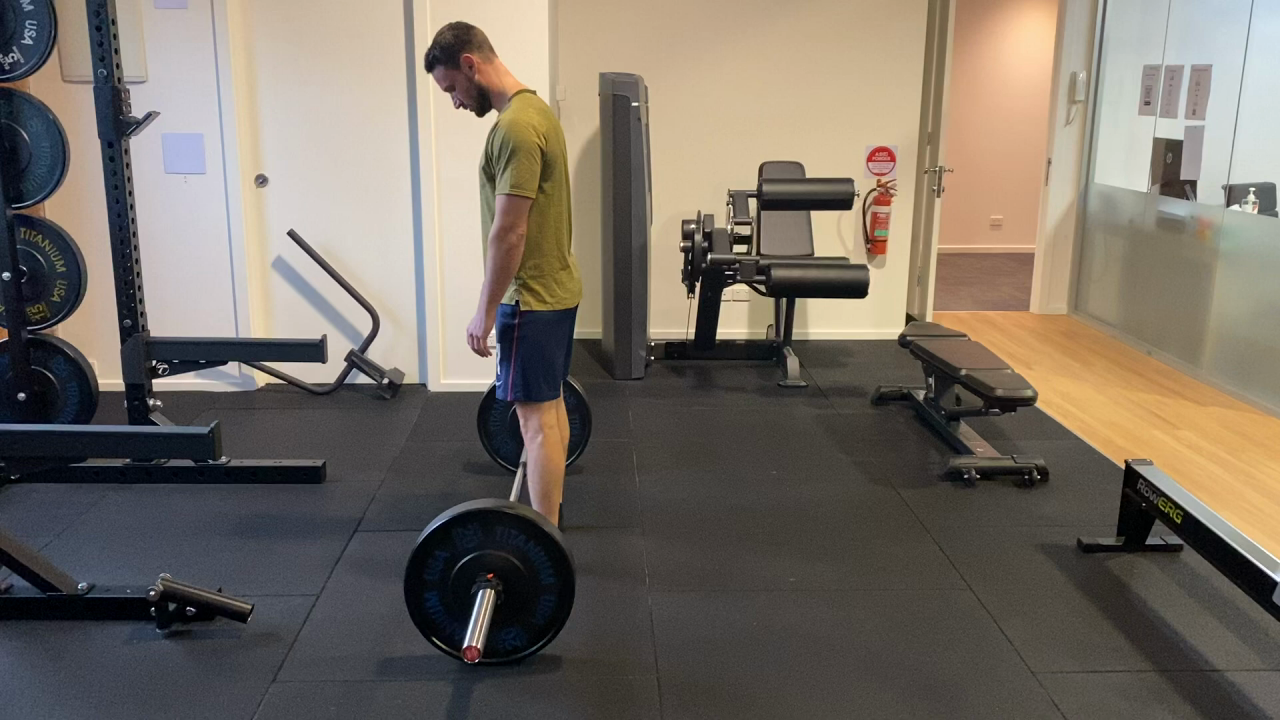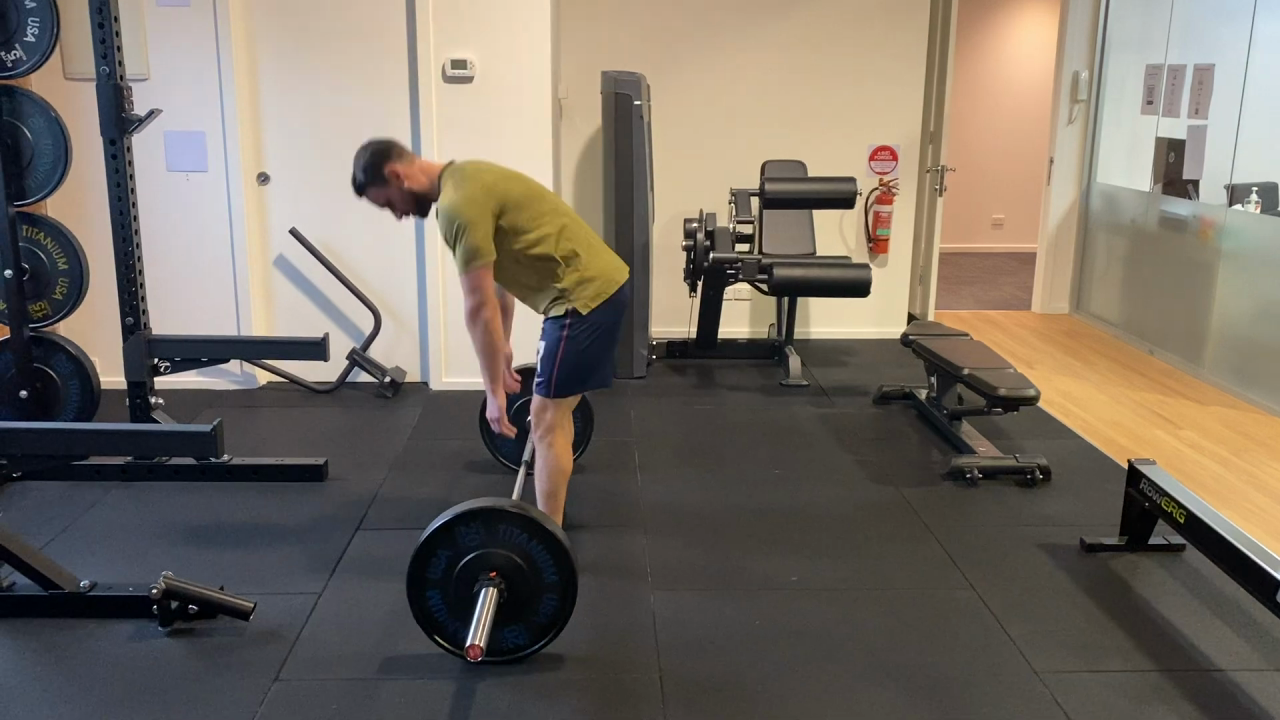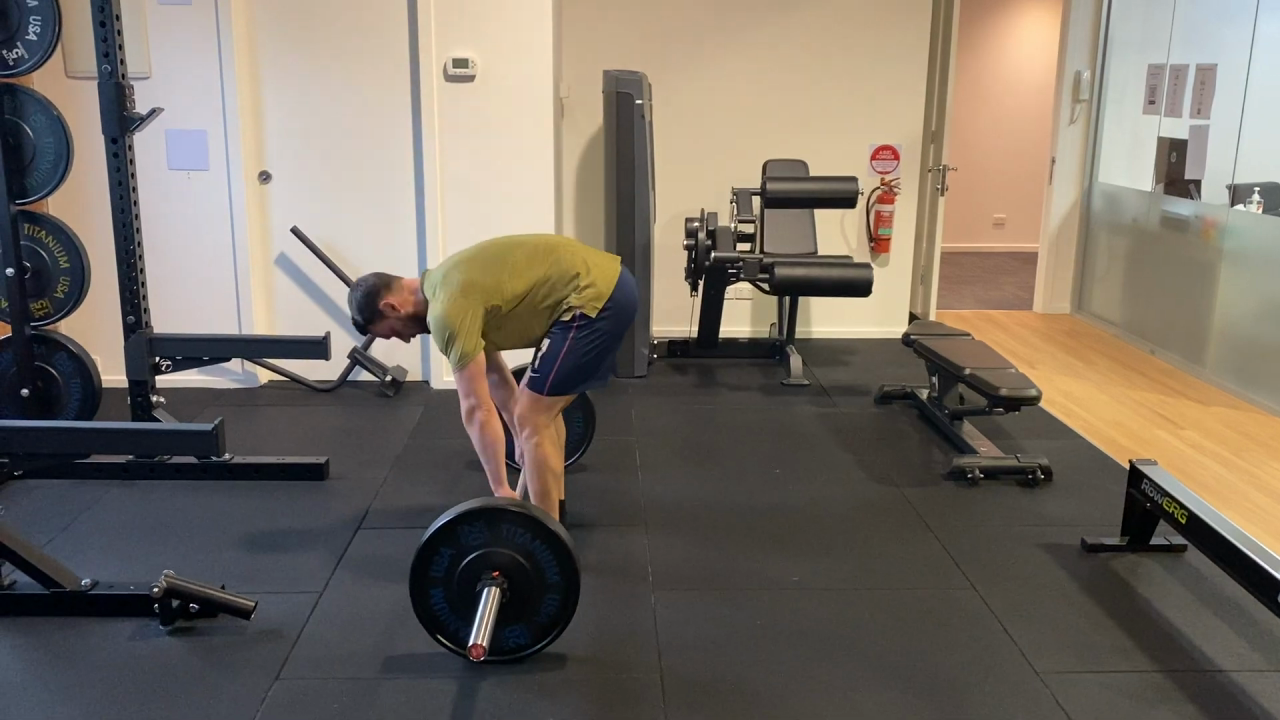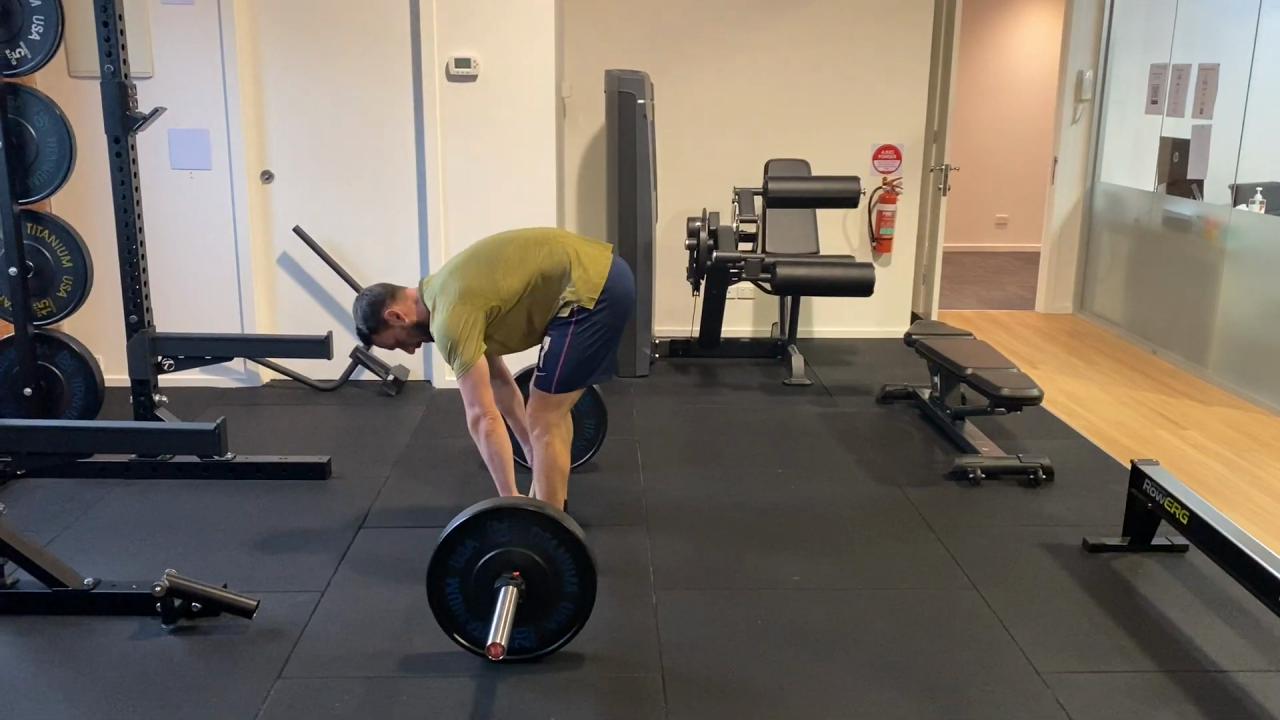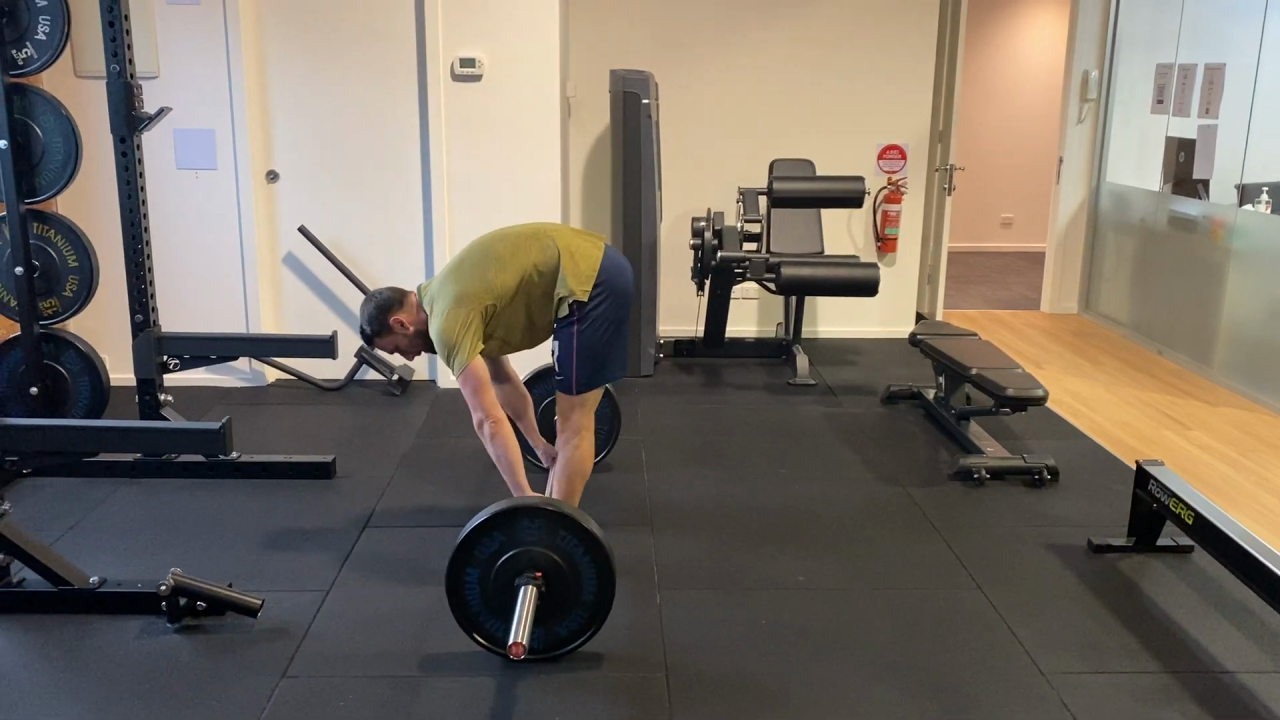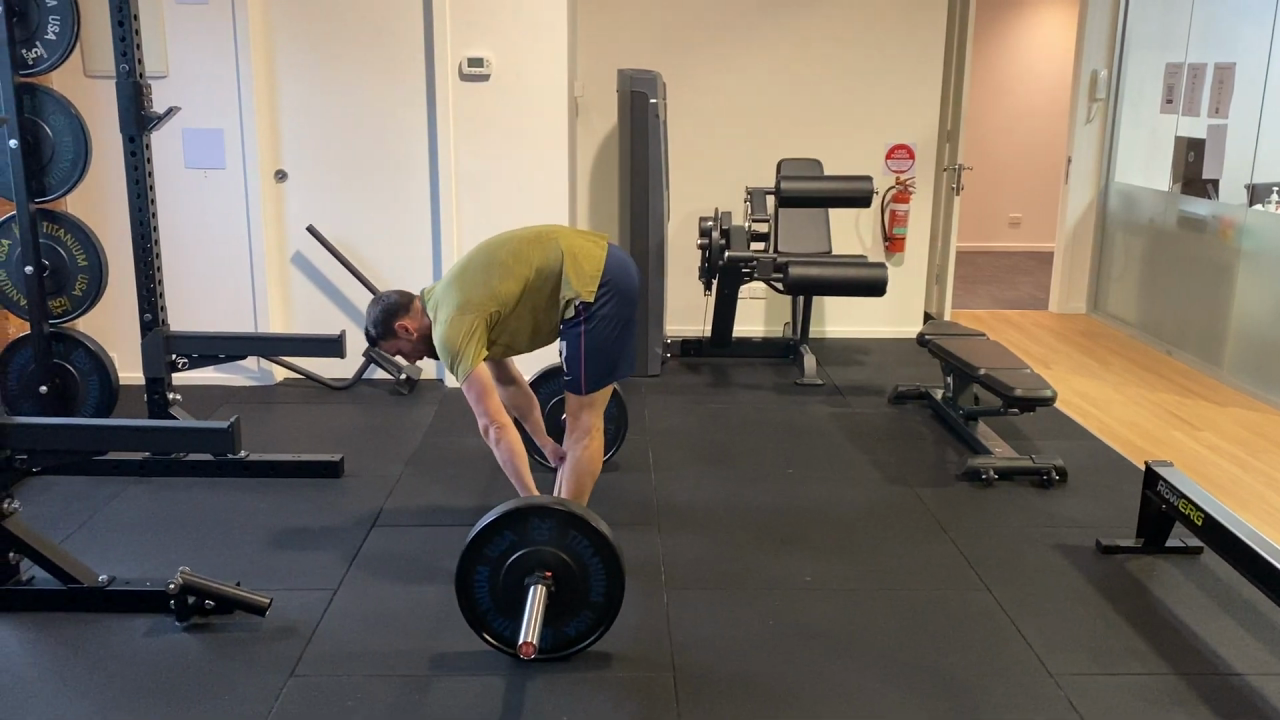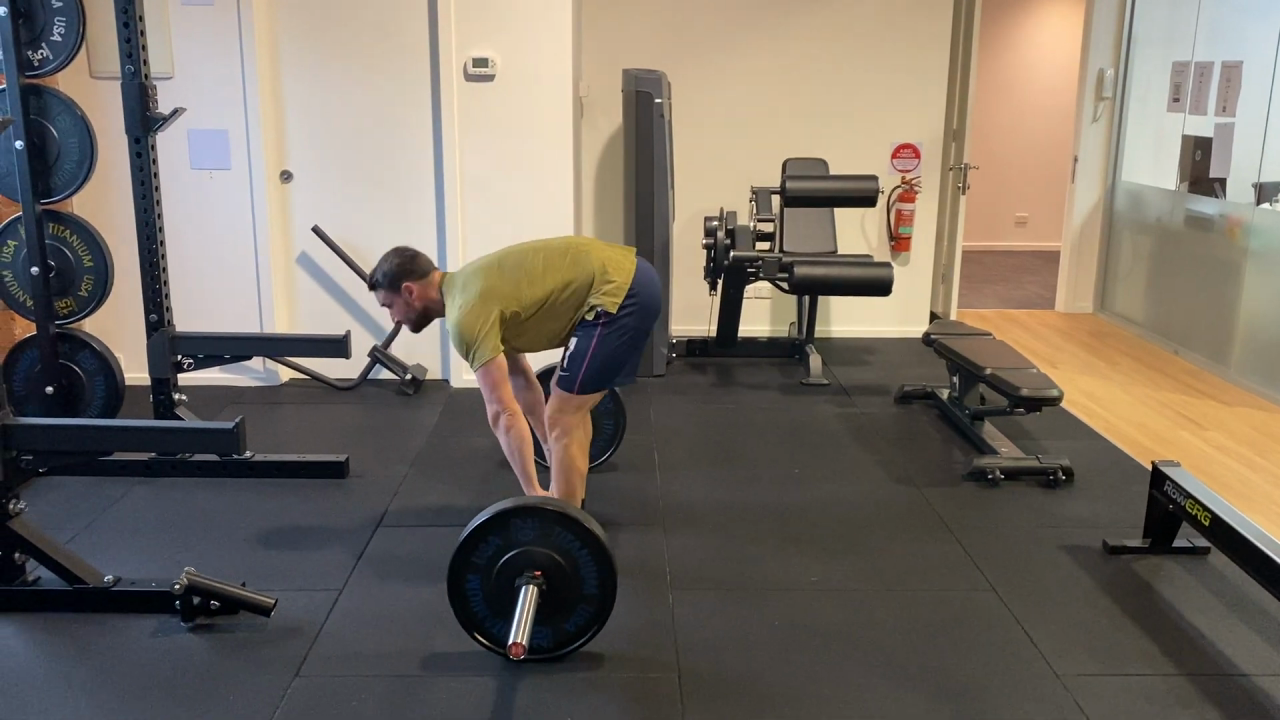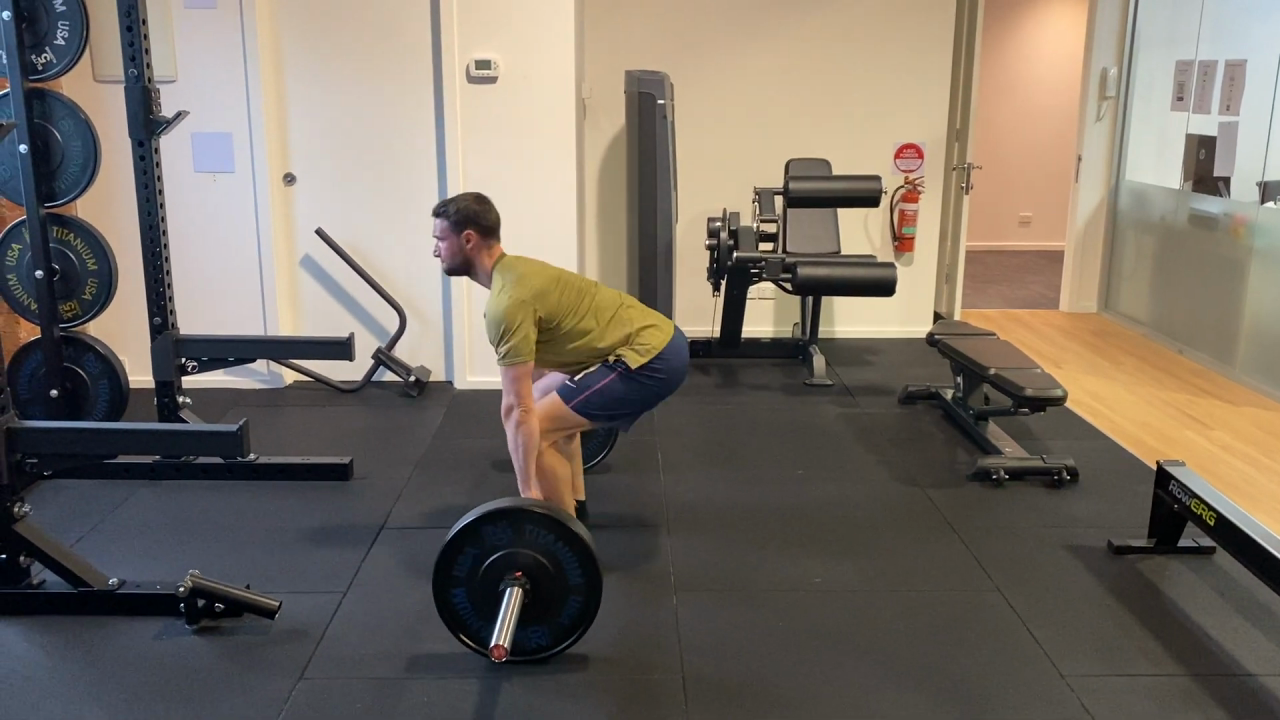
dt=0.4s
person 1, frame 1
left shoulder: (515, 126)
right shoulder: (531, 112)
left elbow: (509, 232)
left wrist: (485, 314)
left hip: (531, 297)
right hip: (552, 289)
left knee: (535, 415)
right knee: (549, 405)
right ankle: (549, 521)
person 1, frame 2
left shoulder: (458, 205)
right shoulder: (463, 184)
left elbow: (480, 307)
right elbow: (495, 287)
left wrist: (494, 390)
right wrist: (503, 352)
left hip: (587, 296)
right hip: (601, 285)
left knee: (545, 421)
right knee: (554, 415)
right ankle: (554, 519)
person 1, frame 3
left shoulder: (447, 313)
right shoulder: (444, 288)
left elbow: (477, 409)
right elbow: (494, 373)
left wrist: (500, 489)
right wrist: (522, 438)
left hip: (596, 296)
right hip: (607, 282)
left knee: (533, 417)
right knee: (540, 407)
right ankle: (554, 514)
person 1, frame 4
left shoulder: (450, 320)
right shoulder: (445, 297)
left elbow: (482, 416)
right elbow: (497, 380)
left wrist: (510, 498)
right wrist: (529, 444)
left hip: (591, 287)
right hip: (603, 273)
left knee: (544, 417)
right knee: (552, 408)
person 1, frame 5
left shoulder: (447, 322)
right shoulder: (447, 301)
left elbow: (488, 419)
right elbow: (503, 381)
left wrist: (524, 497)
right wrist: (538, 443)
left hip: (588, 279)
right hip: (599, 265)
left knee: (574, 419)
right knee: (572, 411)
person 1, frame 6
left shoulder: (451, 329)
right shoulder: (449, 304)
left elbow: (493, 424)
right elbow: (508, 383)
left wrist: (532, 499)
right wrist: (545, 443)
left hip: (594, 279)
right hip: (603, 264)
left knee: (582, 418)
right knee: (580, 412)
person 1, frame 7
left shoulder: (465, 315)
right shoulder: (466, 287)
left elbow: (502, 412)
right elbow: (516, 374)
left wrist: (532, 493)
right wrist: (540, 433)
left hip: (618, 292)
right hip: (629, 279)
left knee: (560, 418)
right knee: (569, 406)
right ankle: (570, 509)
person 1, frame 8
left shoulder: (506, 303)
right shoulder: (515, 274)
left elbow: (517, 409)
right elbow: (535, 369)
left wrist: (528, 492)
left hip: (649, 361)
right hip: (653, 343)
left knee: (536, 429)
right knee: (546, 404)
right ankle: (573, 508)
